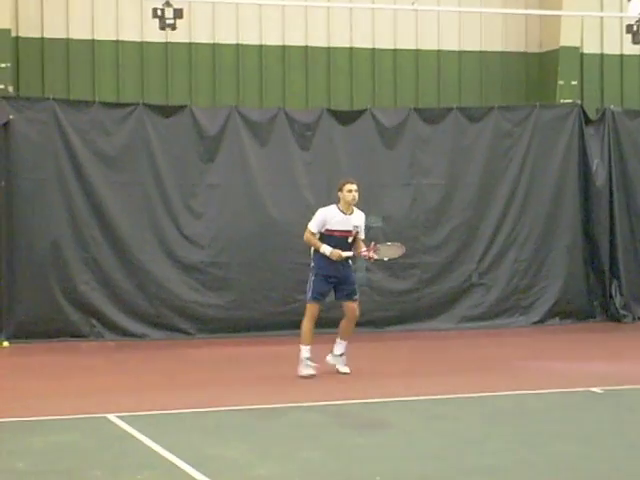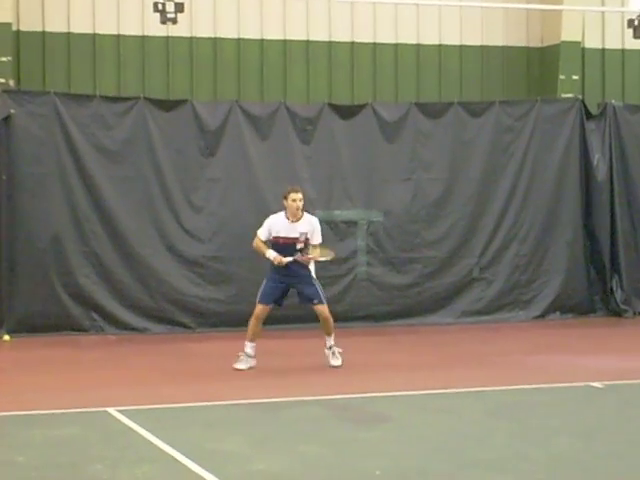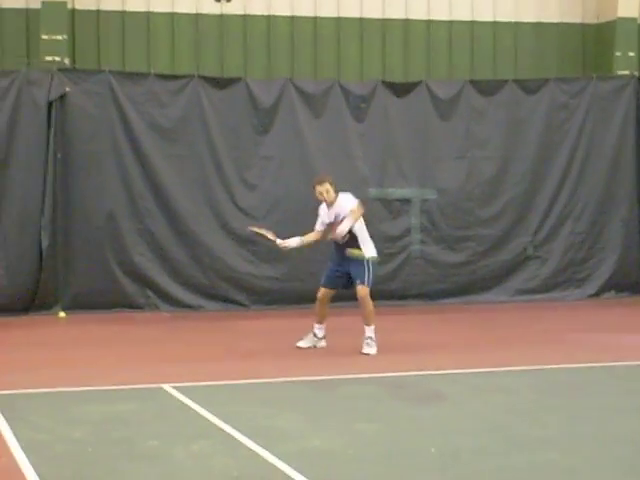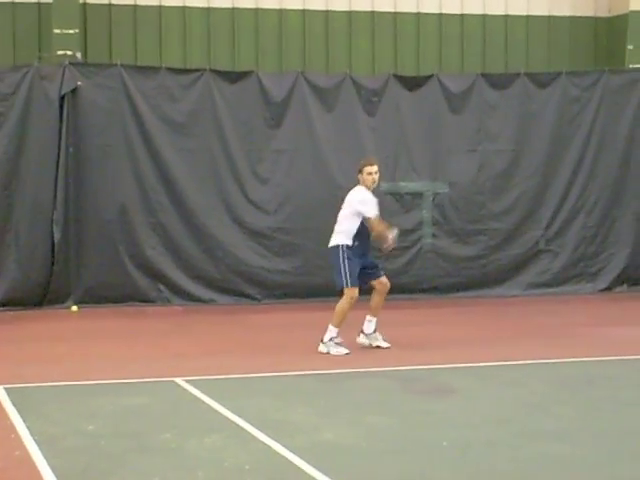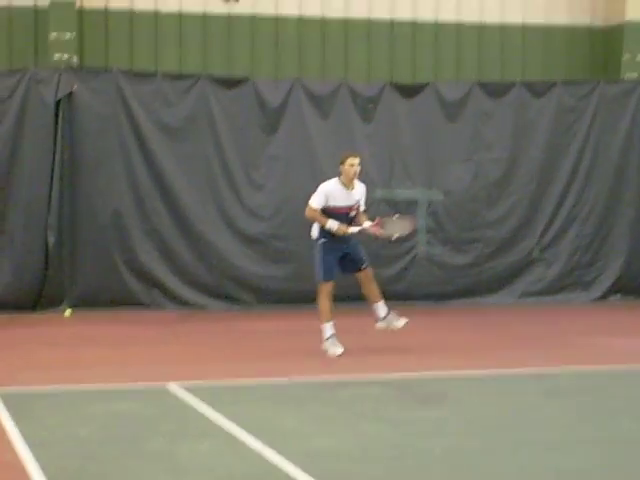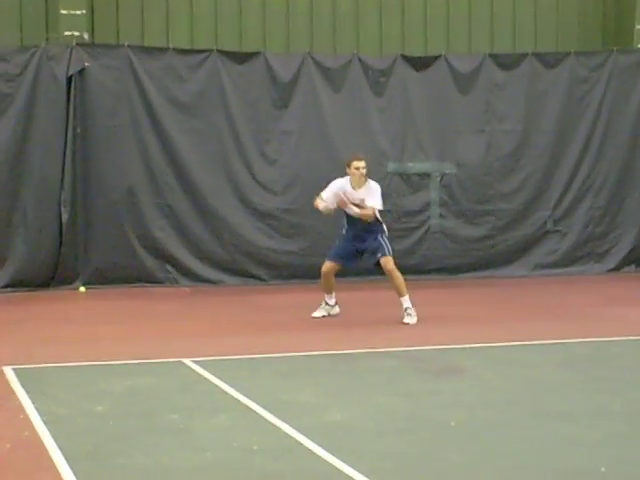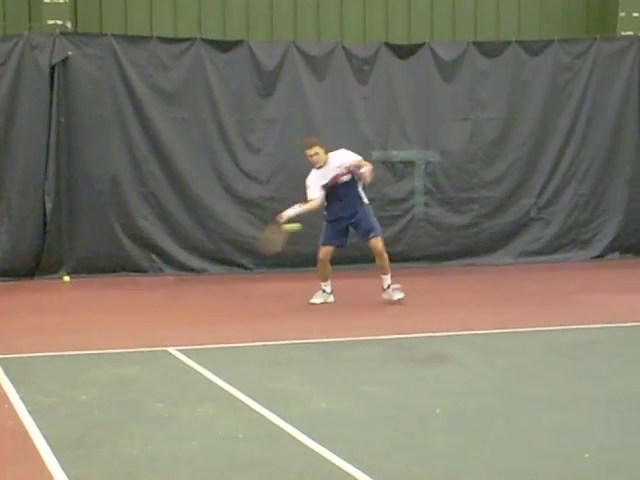
dt=0.7s
person 1, frame 1
left shoulder: (360, 216)
right shoulder: (325, 213)
right elbow: (308, 236)
left wrist: (364, 252)
right wrist: (327, 250)
left hip: (344, 268)
right hip: (322, 268)
left knee: (352, 313)
right knee: (311, 312)
left ankle: (337, 355)
right ankle: (305, 359)
person 1, frame 2
left shoulder: (312, 222)
right shoulder: (273, 220)
left elbow: (315, 250)
right elbow: (257, 243)
left wrist: (309, 256)
right wrist: (271, 254)
left hip: (303, 273)
right hip: (277, 273)
left knee: (324, 313)
right knee: (259, 313)
left ankle: (331, 348)
right ankle: (248, 355)
person 1, frame 3
left shoulder: (346, 198)
right shoulder: (323, 209)
left elbow: (358, 211)
right elbow: (317, 235)
left wrist: (346, 226)
right wrist: (292, 242)
left hip: (362, 255)
right hip: (341, 258)
left knee: (362, 293)
right knee: (322, 296)
left ankle: (370, 338)
right ankle: (317, 336)
person 1, frame 4
left shoulder: (363, 195)
right shoulder: (365, 197)
right elbow: (378, 228)
left wrist: (383, 234)
right wrist: (390, 235)
left hip: (358, 250)
right hip: (343, 249)
left knee: (383, 285)
right knee: (351, 295)
left ankle: (368, 333)
right ankle: (328, 340)
person 1, frame 5
left shoulder: (360, 188)
right shoulder: (327, 188)
right elbow: (310, 213)
left wrist: (367, 225)
right wrist: (333, 225)
left hip: (346, 239)
right hip: (325, 241)
left knee: (367, 275)
right knee: (326, 289)
left ankle: (383, 316)
right ankle: (329, 337)
person 1, frame 6
left shoulder: (373, 188)
right shoulder: (338, 184)
left elbow: (370, 216)
right elbow: (318, 201)
left wrist: (351, 207)
right wrist: (323, 205)
left hip: (374, 234)
right hip: (351, 235)
left knee: (389, 267)
right knee: (326, 270)
left ankle: (408, 309)
right ankle: (330, 305)
person 1, frame 7
left shoulder: (341, 155)
right shoulder: (312, 178)
left elbow: (365, 165)
right elbow: (315, 204)
left wrist: (366, 171)
right wrist: (294, 210)
left hip: (358, 208)
right hip: (335, 216)
left knee: (378, 248)
right knee: (323, 256)
left ankle: (388, 286)
right ankle: (326, 291)
